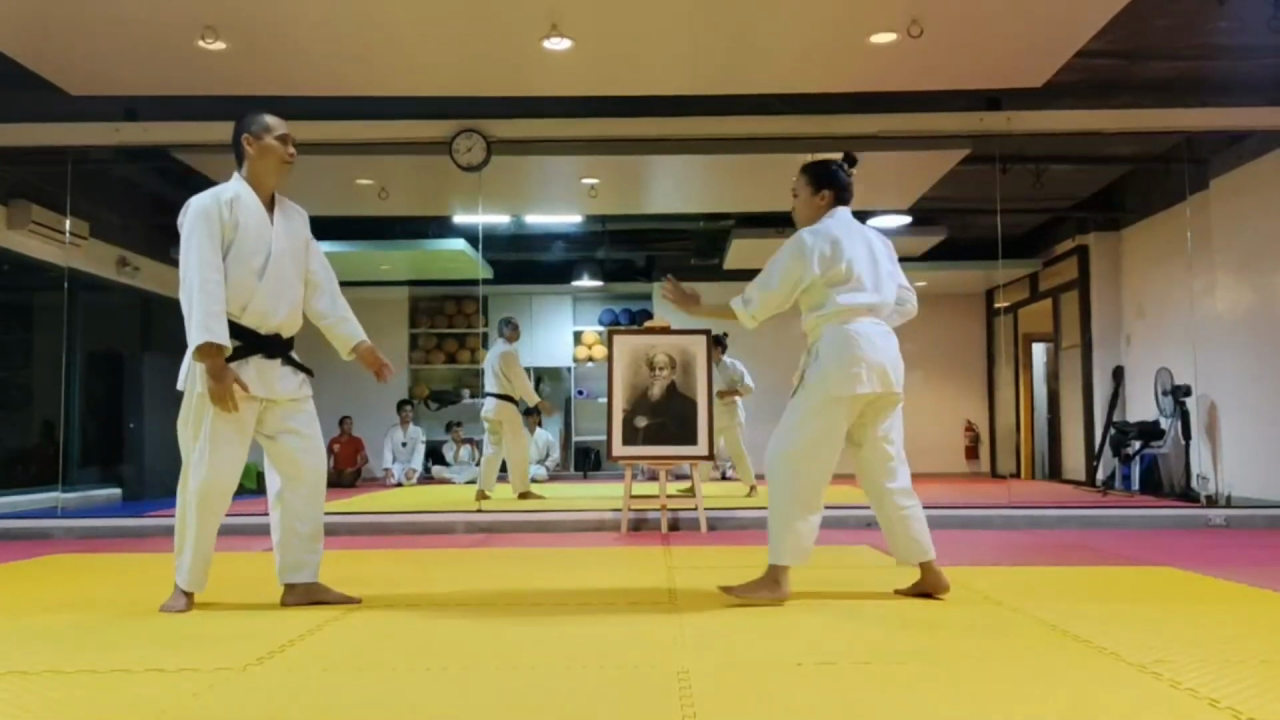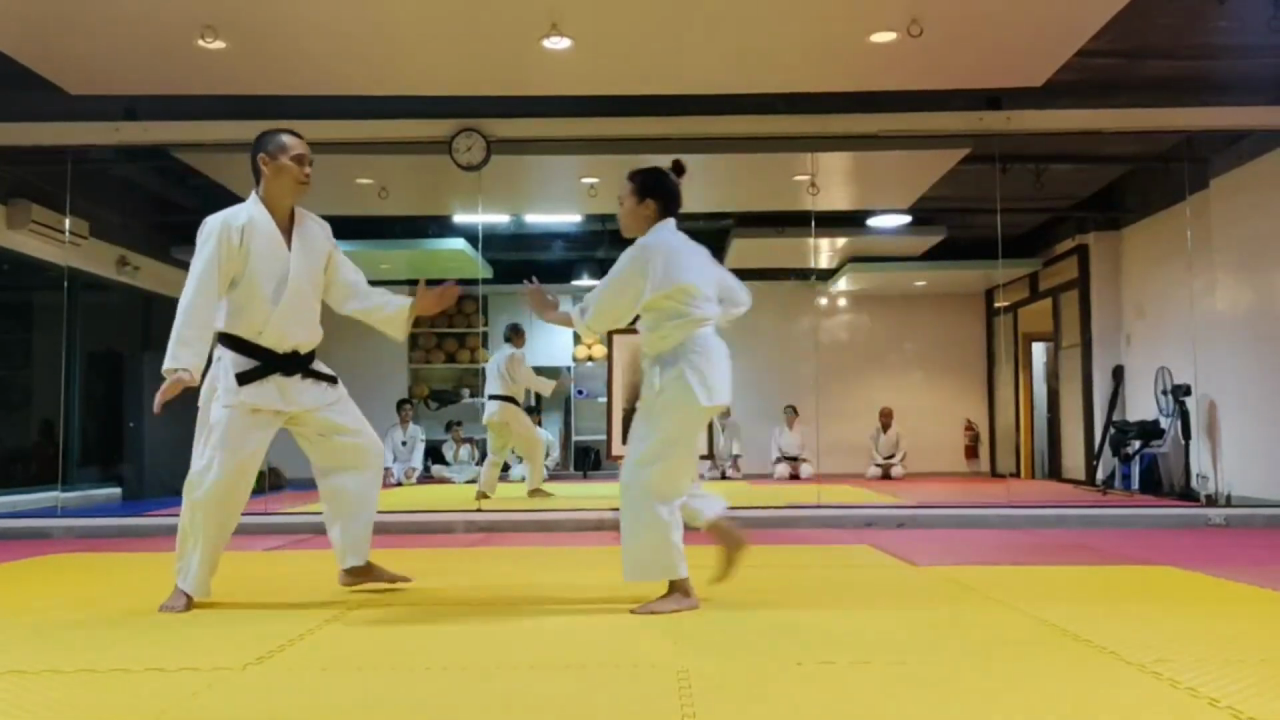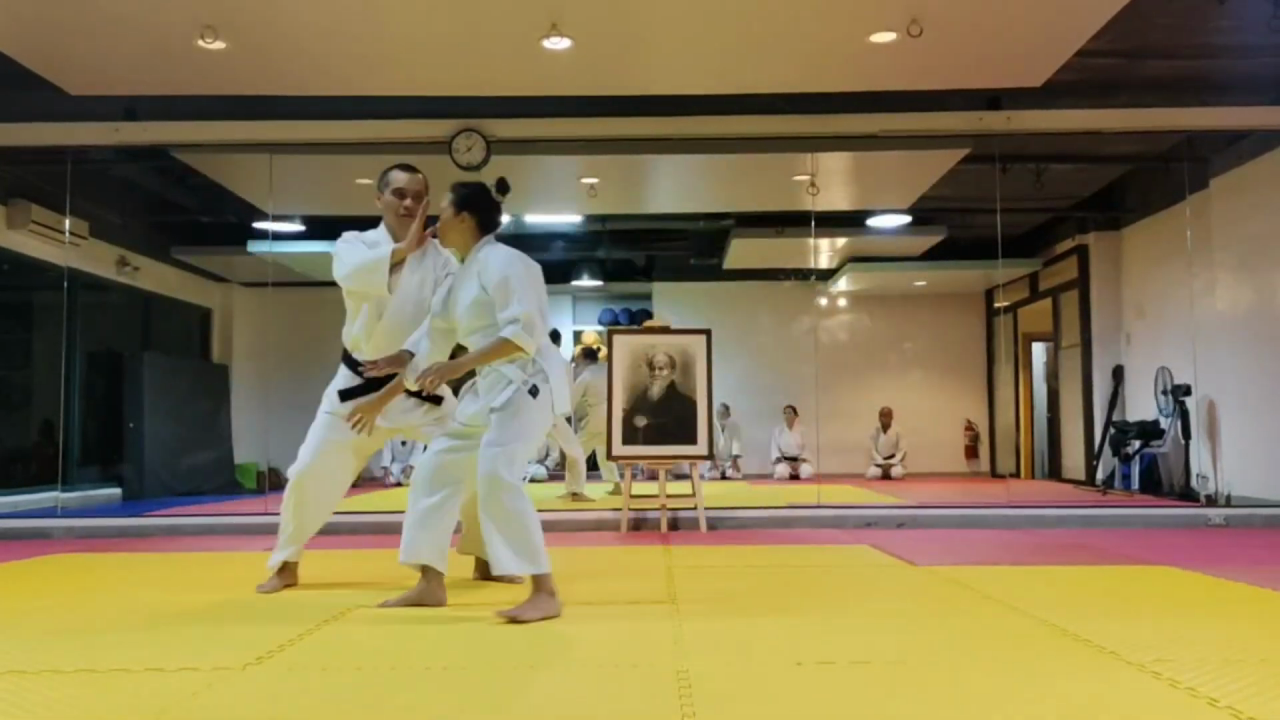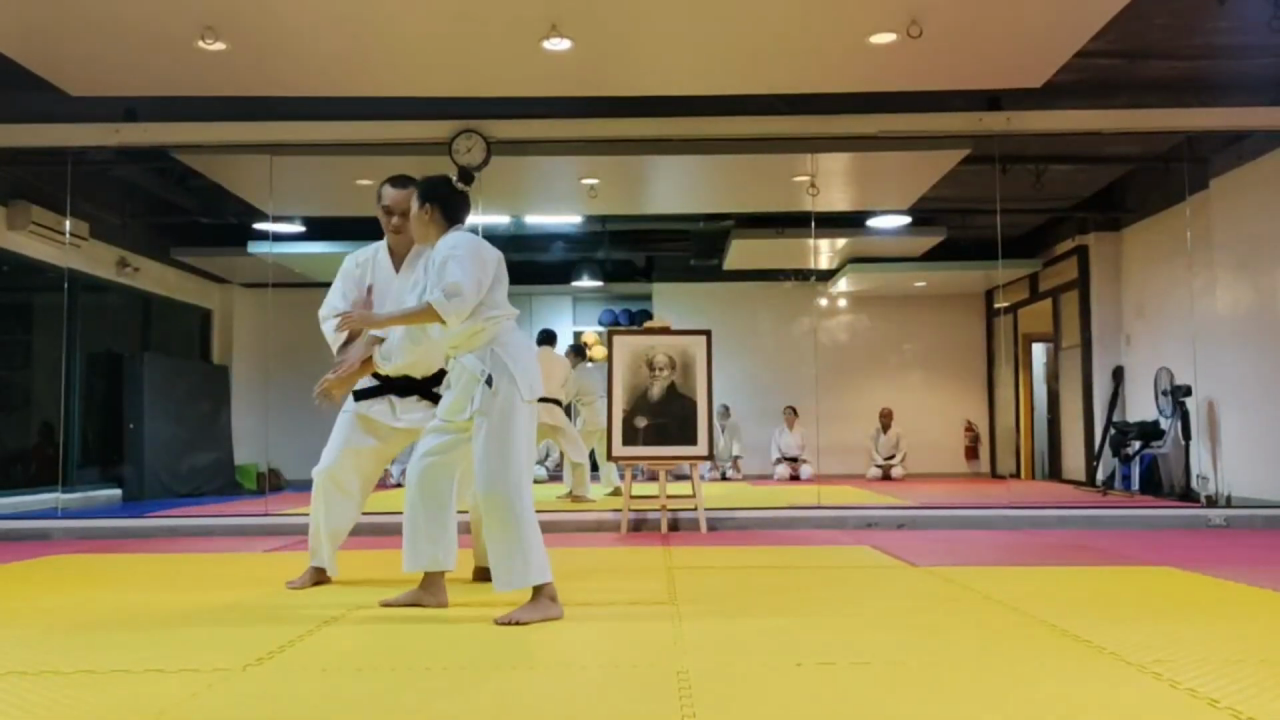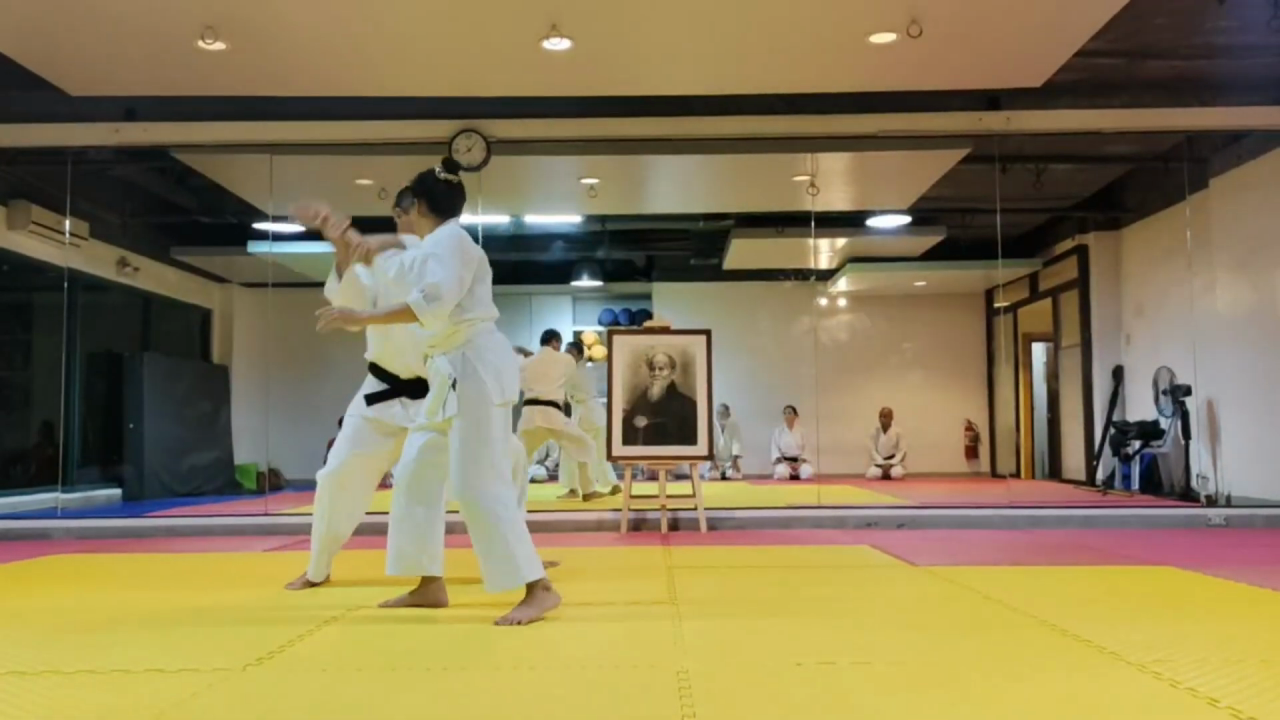
dt=0.4s
person 1, frame 1
left shoulder: (811, 240)
right shoulder: (876, 239)
left elbow: (756, 303)
right elbow: (905, 305)
left wrist: (697, 306)
left hip: (840, 355)
right hip: (880, 353)
left knee: (791, 461)
right knee: (884, 472)
left ankle: (775, 577)
right ankle: (931, 574)
person 1, frame 2
left shoulder: (647, 250)
right shoulder: (688, 250)
left elbow: (594, 316)
right elbow: (737, 300)
left wrist: (551, 311)
left hip: (685, 371)
right hip: (681, 369)
left knee: (643, 482)
right knee: (661, 475)
left ankle: (680, 590)
right ankle: (723, 531)
person 1, frame 3
left shoulder: (503, 263)
right shoulder: (460, 279)
left elbow: (524, 331)
right elbow: (434, 340)
left wrist: (458, 367)
left hip: (532, 381)
right hip: (494, 386)
left knee: (497, 473)
right knee: (437, 469)
left ankle: (545, 592)
right ankle: (430, 583)
person 1, frame 4
left shoulder: (461, 247)
right shoulder: (441, 260)
left elbow: (453, 306)
right elbow: (412, 334)
left wrist: (383, 319)
right wrist: (353, 370)
left hip: (499, 369)
right hip: (470, 376)
left knee: (500, 482)
right knee: (428, 469)
left ankle: (545, 597)
right ankle: (432, 585)
person 1, frame 5
left shoulder: (446, 245)
right shoulder: (447, 241)
left elbow: (433, 302)
right elbow: (389, 260)
left wrist: (359, 318)
right wrist: (335, 229)
left hip: (475, 370)
right hip: (459, 373)
left knee: (479, 486)
right knee: (416, 474)
left ankle: (539, 590)
right ankle: (430, 585)
person 2, frame 1
left shoulder: (295, 217)
right shoulder: (211, 206)
left elbow: (320, 289)
right elbow: (202, 286)
left wrist: (359, 345)
right wrist: (215, 361)
left hip: (282, 364)
right hip: (229, 361)
left knee: (304, 466)
right knee: (210, 472)
left ankle: (300, 580)
right ankle: (186, 584)
person 2, frame 2
left shoulder: (317, 231)
right shoulder: (226, 226)
left elbow: (350, 292)
right elbow: (199, 300)
left wrist: (410, 306)
right wrist: (182, 367)
left hip: (305, 374)
right hip: (244, 373)
left knee: (360, 450)
right knee: (216, 477)
left ankle: (355, 562)
right ankle: (187, 584)
person 2, frame 3
left shoulder: (443, 259)
right shoulder: (355, 243)
right elbow: (356, 274)
left wrist: (401, 360)
right wrist: (404, 246)
left hip: (421, 388)
right hip: (359, 383)
right knee: (312, 470)
right ankle: (286, 560)
person 2, frame 4
right shoulder: (359, 264)
right elbow: (331, 317)
right wrist: (354, 334)
left hip: (436, 392)
right hip: (378, 392)
right knee: (334, 472)
right ankle: (321, 563)
person 2, frame 5
right shoulder: (369, 266)
right elbow: (351, 300)
right wrist: (342, 252)
right hip: (387, 395)
right knee: (341, 476)
right ankle: (317, 569)
